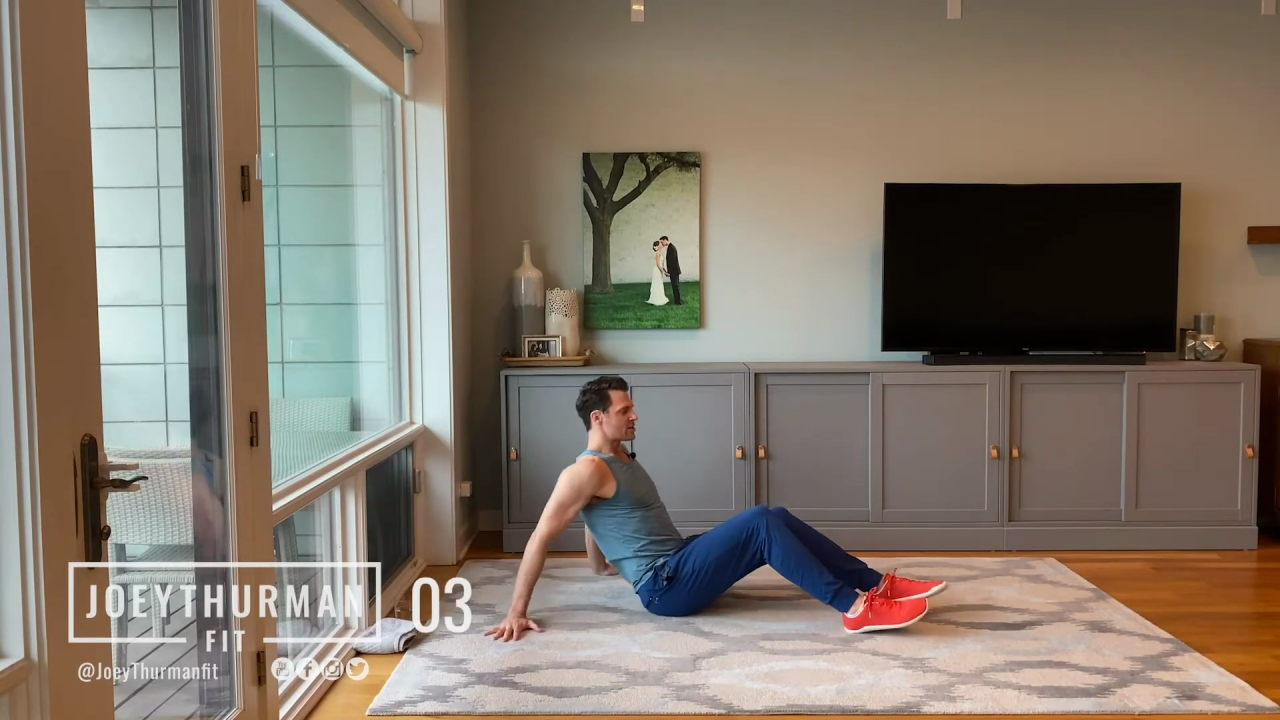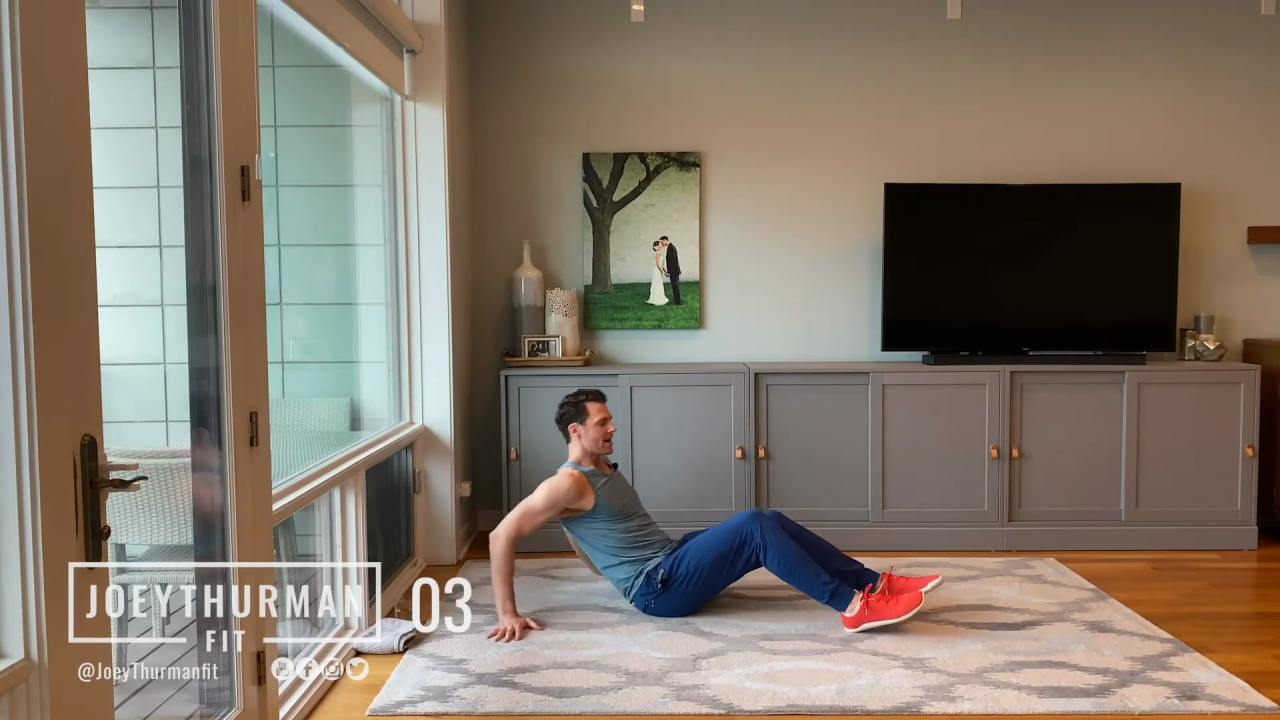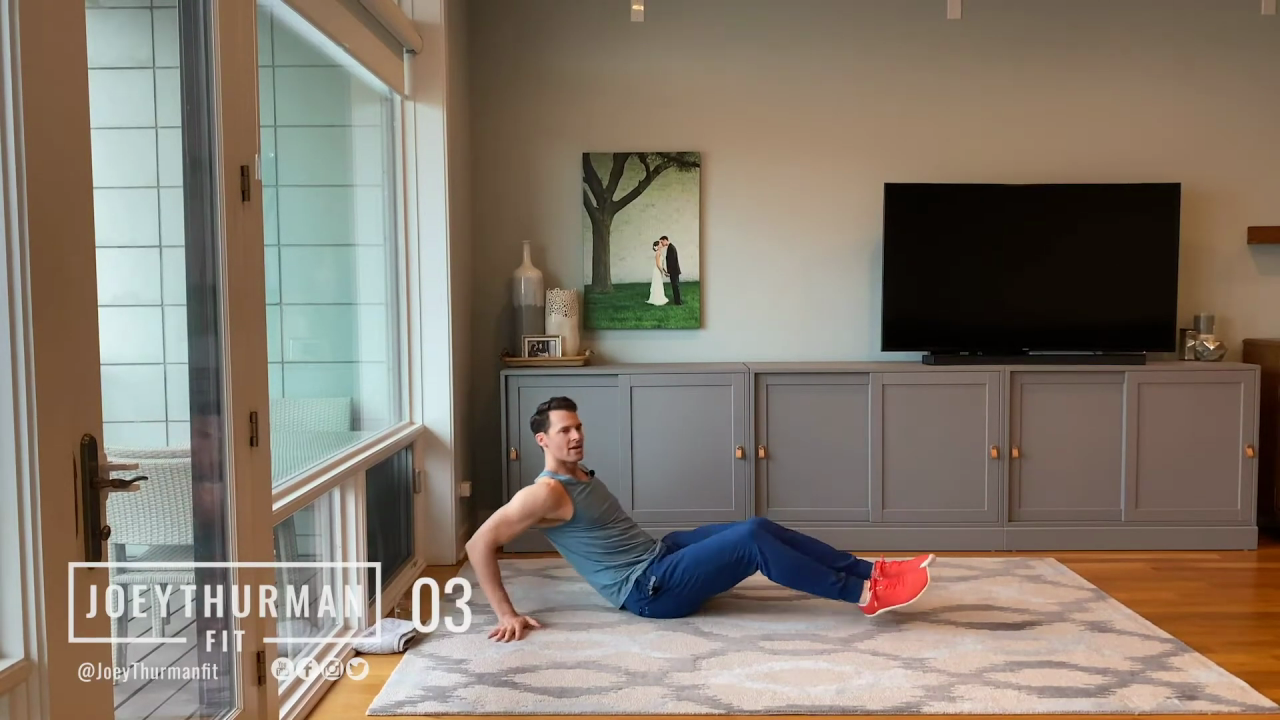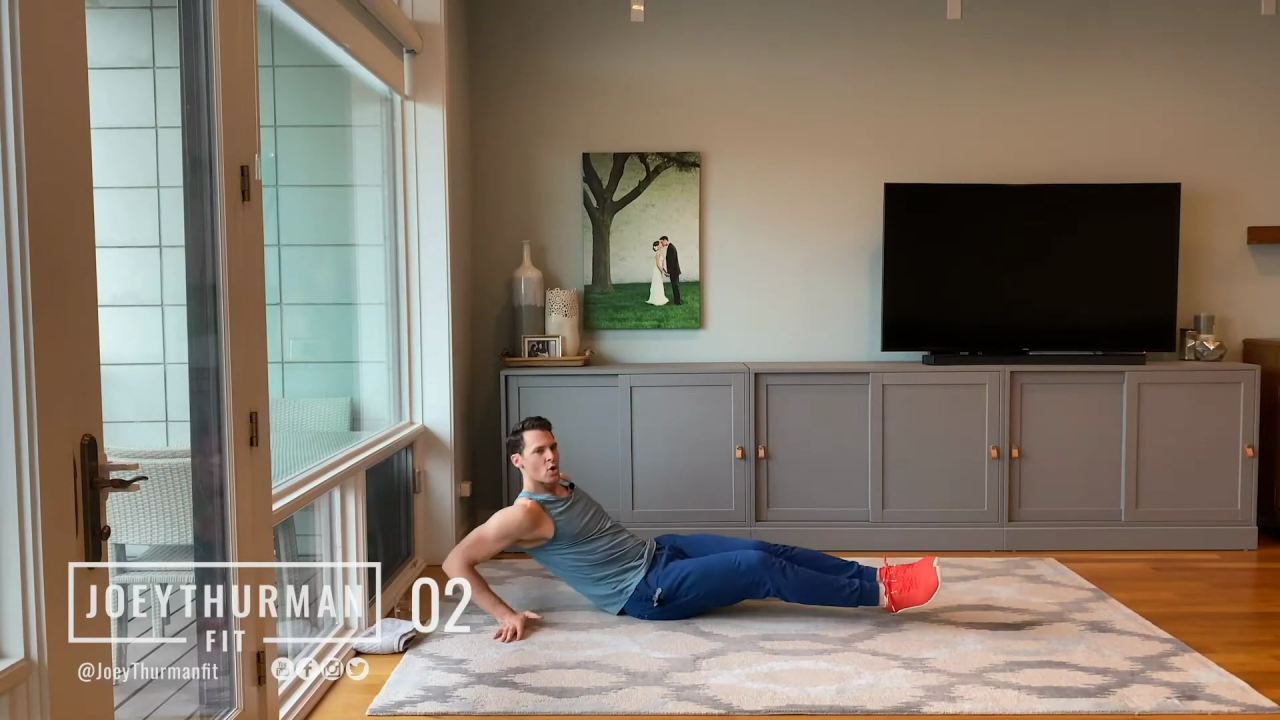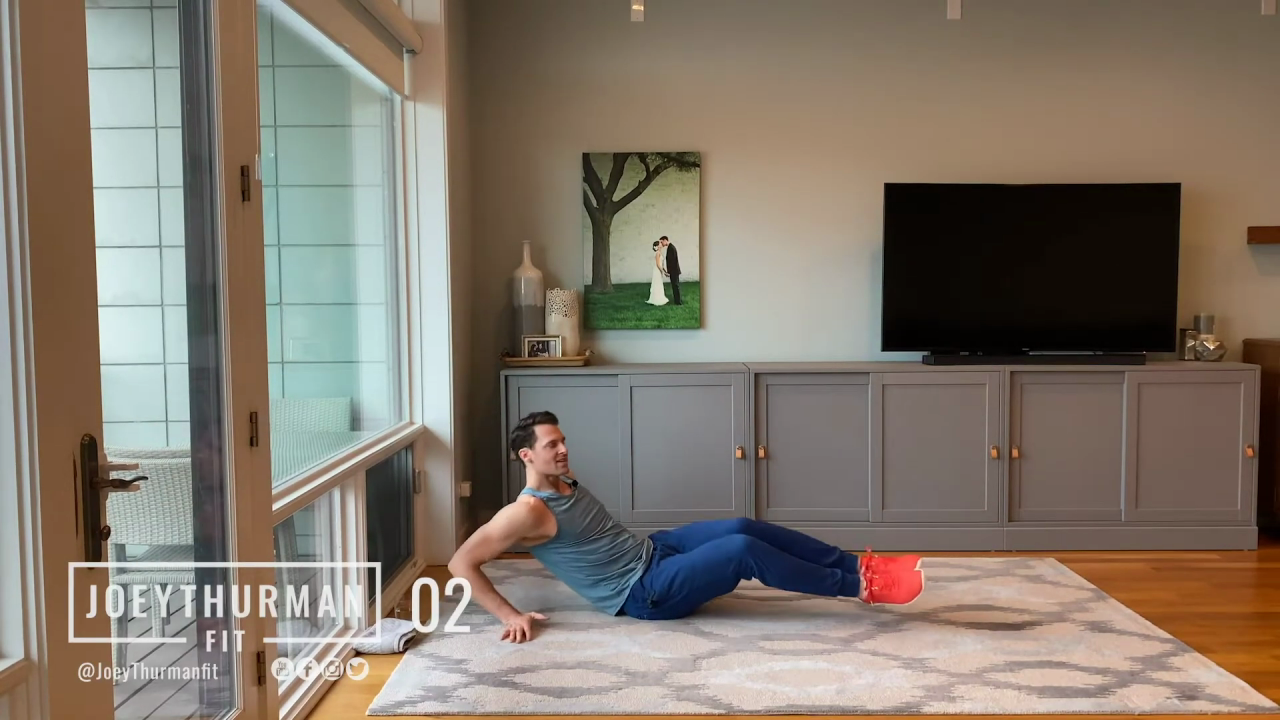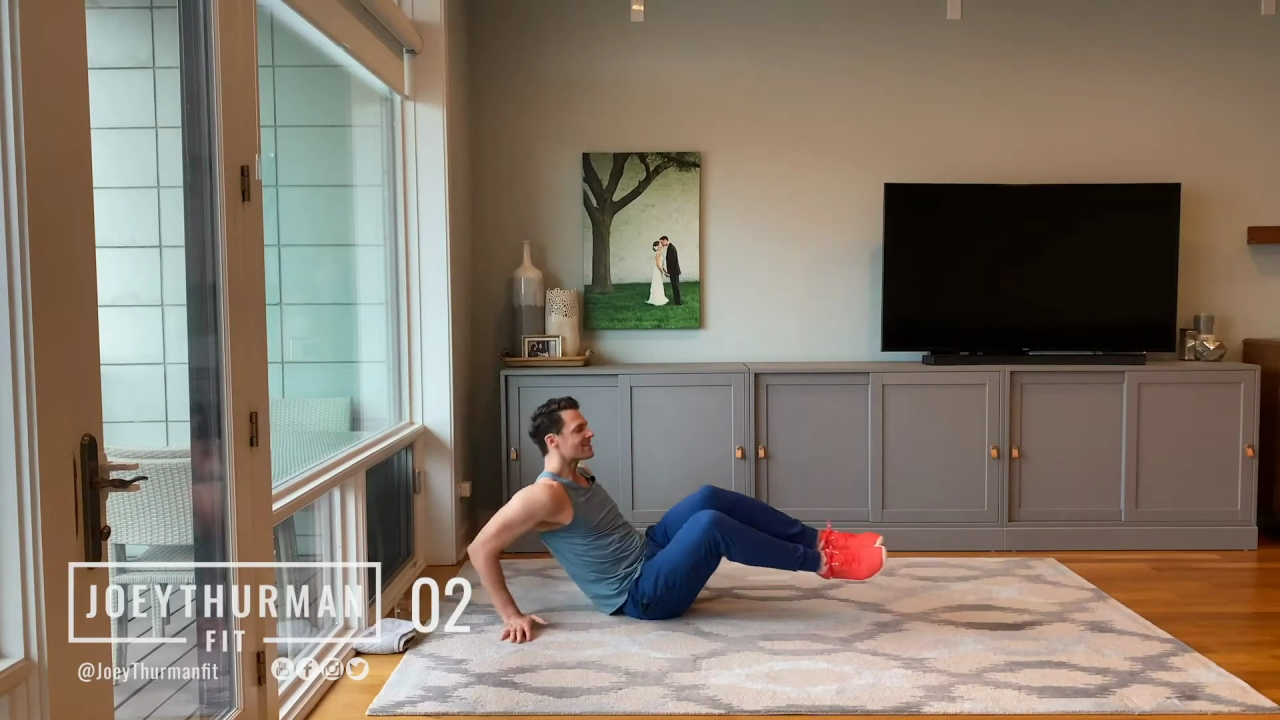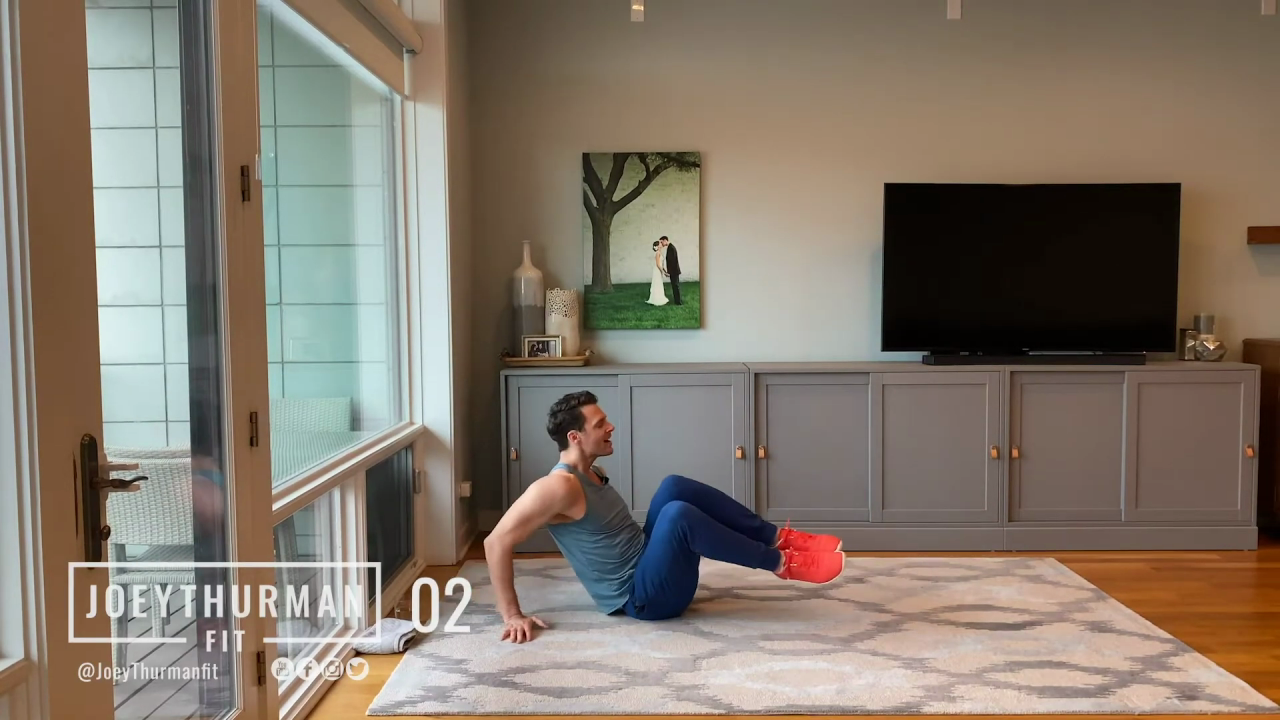
dt=0.3s
person 1, frame 1
left shoulder: (620, 457)
right shoulder: (586, 471)
right elbow: (541, 537)
left wrist: (600, 565)
right wrist: (516, 612)
left hip: (680, 561)
right hip: (665, 588)
left knee: (778, 518)
right knee: (760, 522)
left ankle: (878, 584)
right ankle: (855, 608)
person 1, frame 2
left shoulder: (603, 469)
right shoulder: (567, 484)
right elbow: (501, 536)
left wrist: (604, 564)
right wrist: (508, 613)
left hip: (673, 558)
right hip: (660, 588)
left knee: (772, 521)
right knee: (753, 524)
left ankle: (876, 582)
right ankle: (853, 607)
person 1, frame 3
left shoulder: (579, 474)
right shoulder: (543, 494)
right elbow: (478, 545)
right wrist: (506, 613)
left hip: (662, 553)
right hip: (650, 591)
left knee: (759, 527)
right knee: (751, 540)
left ankle: (871, 571)
right ankle: (865, 594)
person 1, frame 4
left shoulder: (563, 486)
right shoulder: (522, 516)
right elbow: (455, 563)
right wrist: (505, 614)
left hip: (659, 552)
right hip: (648, 592)
left knee: (763, 548)
right knee: (760, 569)
left ankle: (876, 577)
right ankle: (880, 596)
person 1, frame 5
left shoulder: (565, 483)
right shoulder: (526, 512)
right elbow: (461, 563)
right wrist: (509, 615)
left hip: (654, 551)
right hip: (644, 593)
left knee: (744, 527)
right knee: (744, 552)
left ankle: (859, 565)
right ankle: (859, 586)
person 1, frame 6
left shoulder: (580, 475)
right shoulder: (544, 496)
right elbow: (480, 549)
right wrist: (511, 615)
left hip: (651, 553)
right hip: (642, 596)
left knee: (706, 498)
right knee: (710, 524)
left ankle: (817, 541)
right ankle: (820, 562)
person 1, frame 7
left shoulder: (590, 473)
right shoulder: (558, 487)
right elbow: (497, 542)
right wrist: (512, 616)
left hip: (648, 559)
right hip: (642, 598)
left knee: (674, 488)
right knee: (678, 513)
left ankle: (778, 539)
right ankle: (780, 562)
